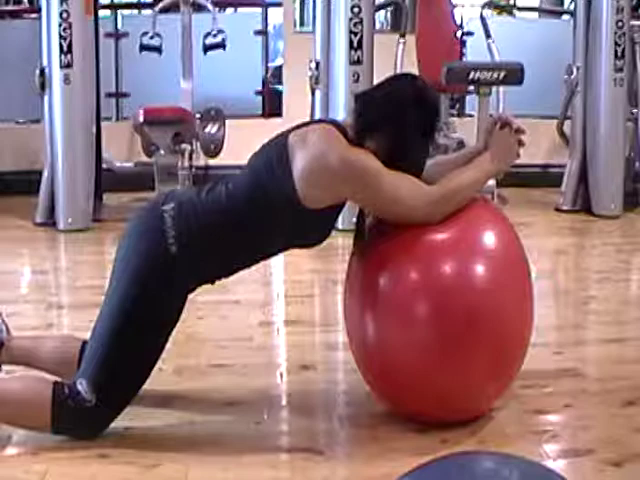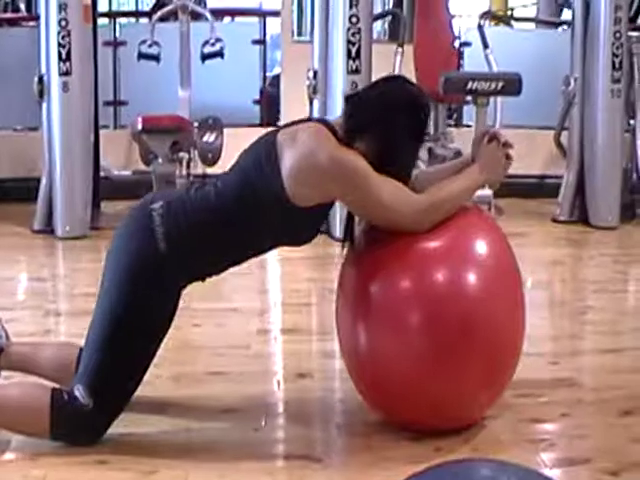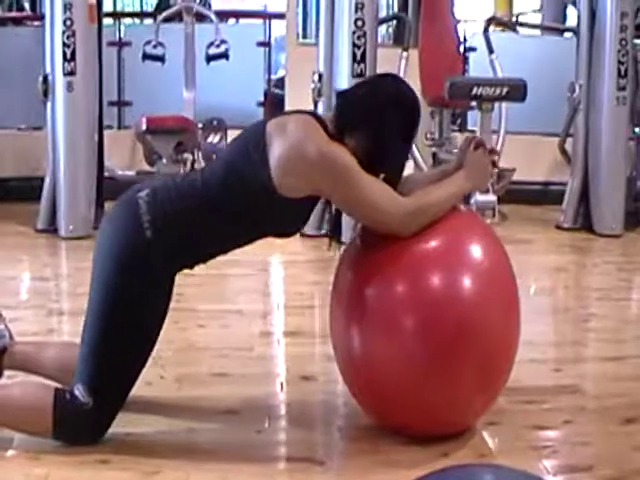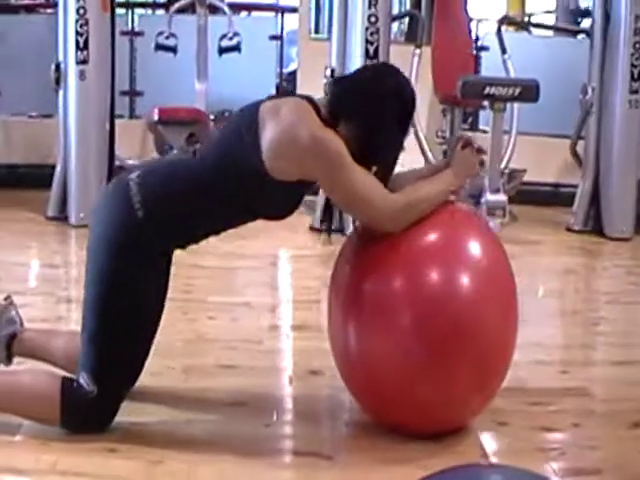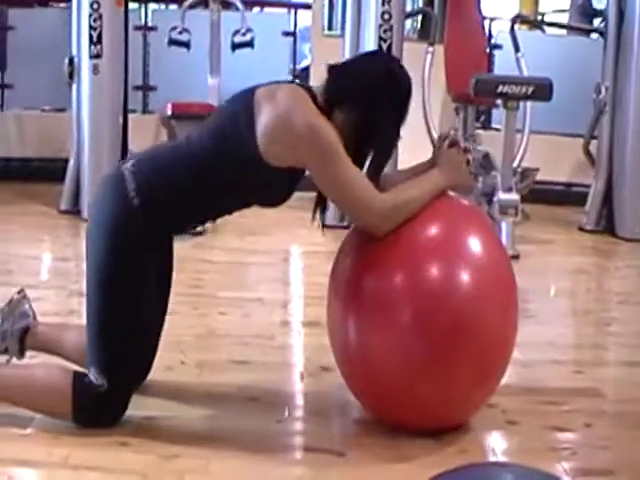
dt=0.2s
person 1, frame 1
left shoulder: (332, 139)
right shoulder: (340, 162)
left elbow: (412, 180)
right elbow: (430, 204)
left wrist: (478, 150)
right wrist: (492, 161)
left hip: (168, 232)
right hip: (165, 254)
left knee: (107, 362)
right knee: (85, 410)
person 1, frame 2
left shoulder: (322, 138)
right shoulder: (329, 160)
left elbow: (397, 189)
right elbow: (415, 214)
left wrist: (466, 163)
right wrist: (480, 173)
left hip: (158, 237)
right hip: (154, 253)
left knee: (105, 370)
right knee: (84, 418)
person 1, frame 3
left shoulder: (312, 132)
right shoulder: (318, 153)
left elbow: (385, 192)
right elbow: (400, 217)
left wrist: (453, 169)
right wrist: (467, 179)
left hip: (147, 229)
right hip: (140, 243)
left knee: (106, 372)
right knee: (85, 418)
person 1, frame 4
left shoulder: (306, 118)
right shoulder: (310, 137)
left elbow: (374, 189)
right elbow: (388, 215)
left wrist: (440, 168)
right wrist: (454, 177)
left hip: (143, 216)
right hip: (133, 227)
left knee: (116, 368)
right knee: (93, 407)
person 1, frame 5
left shoulder: (302, 106)
right shoulder: (305, 124)
left elbow: (361, 190)
right elbow: (376, 216)
left wrist: (427, 168)
right wrist: (441, 177)
left hip: (142, 209)
right hip: (129, 216)
left knee: (129, 365)
right knee: (103, 401)
